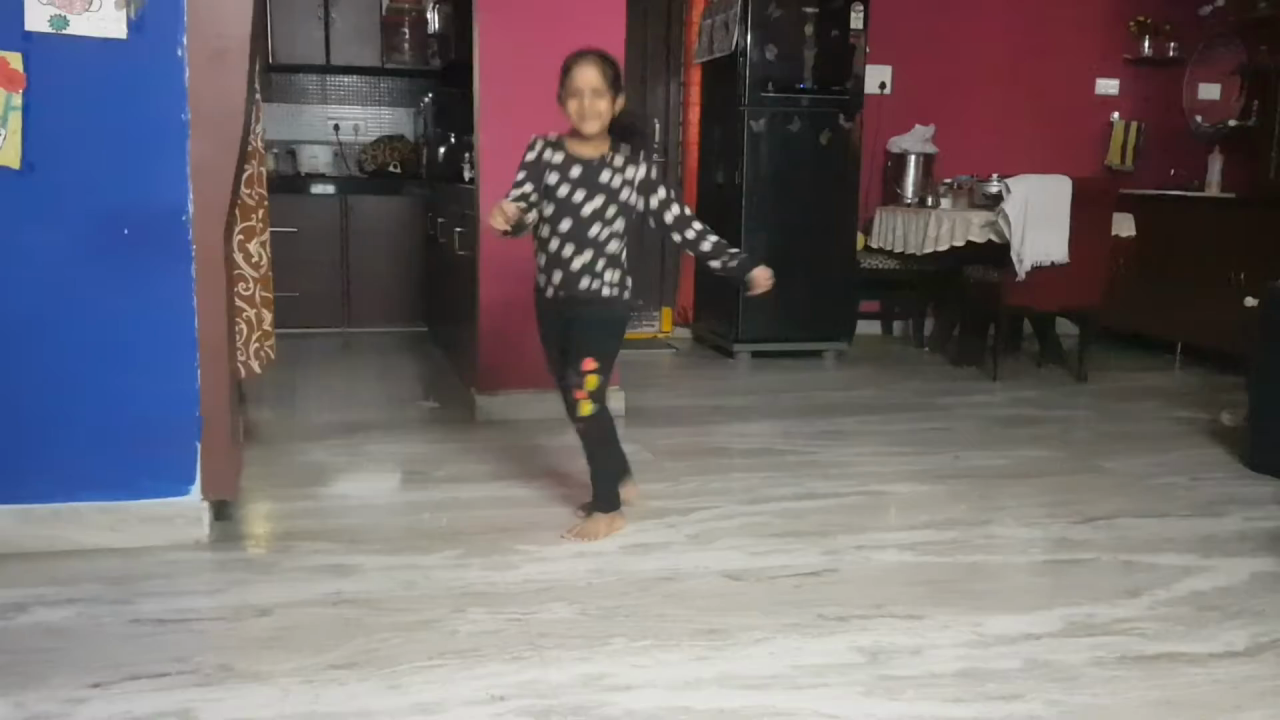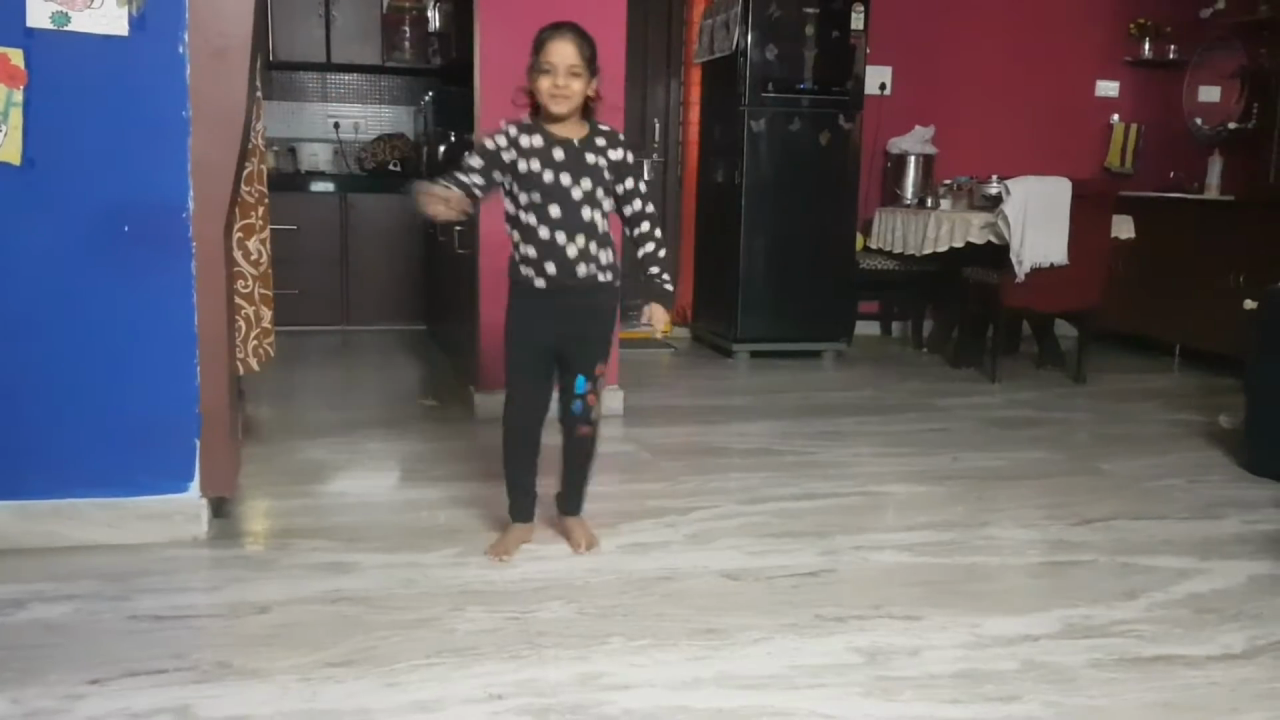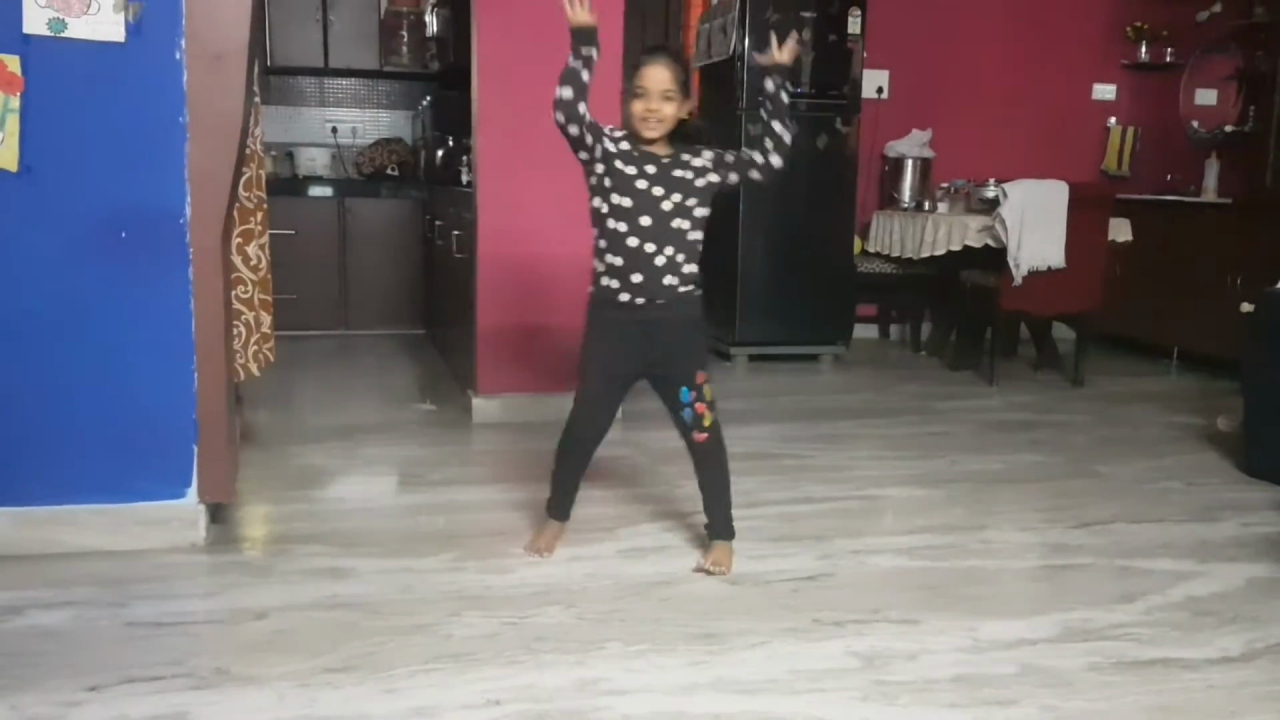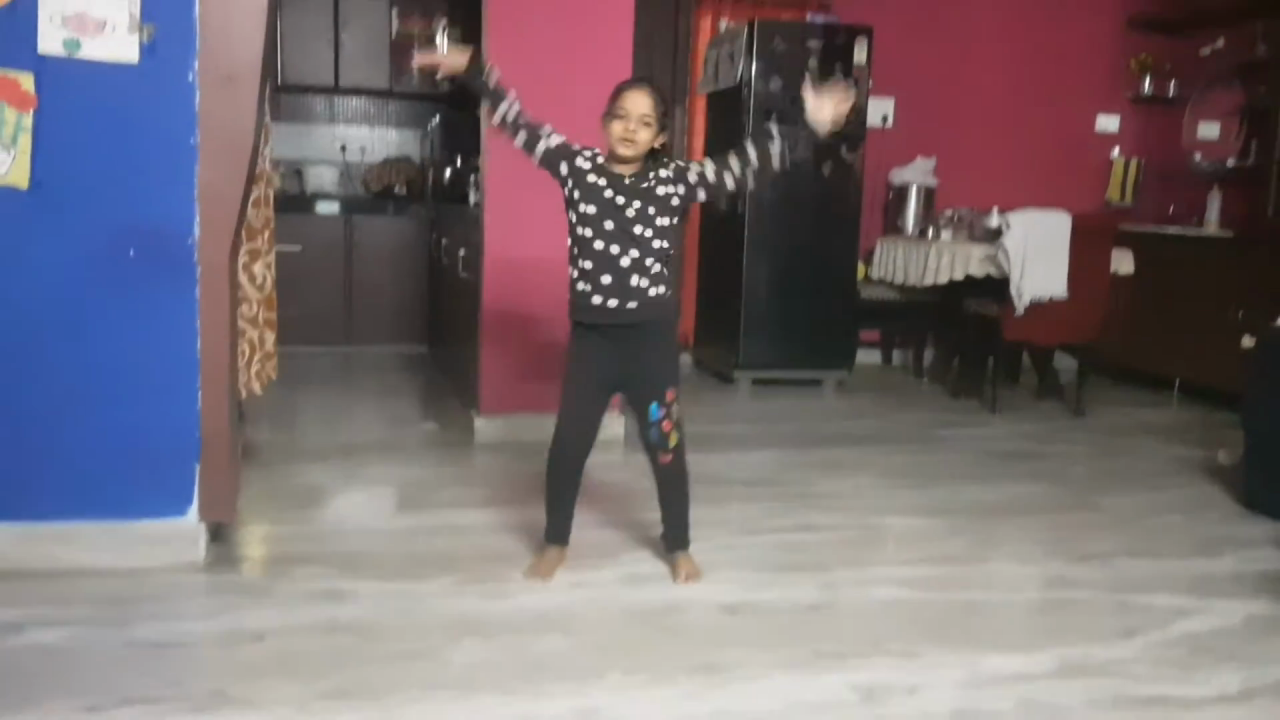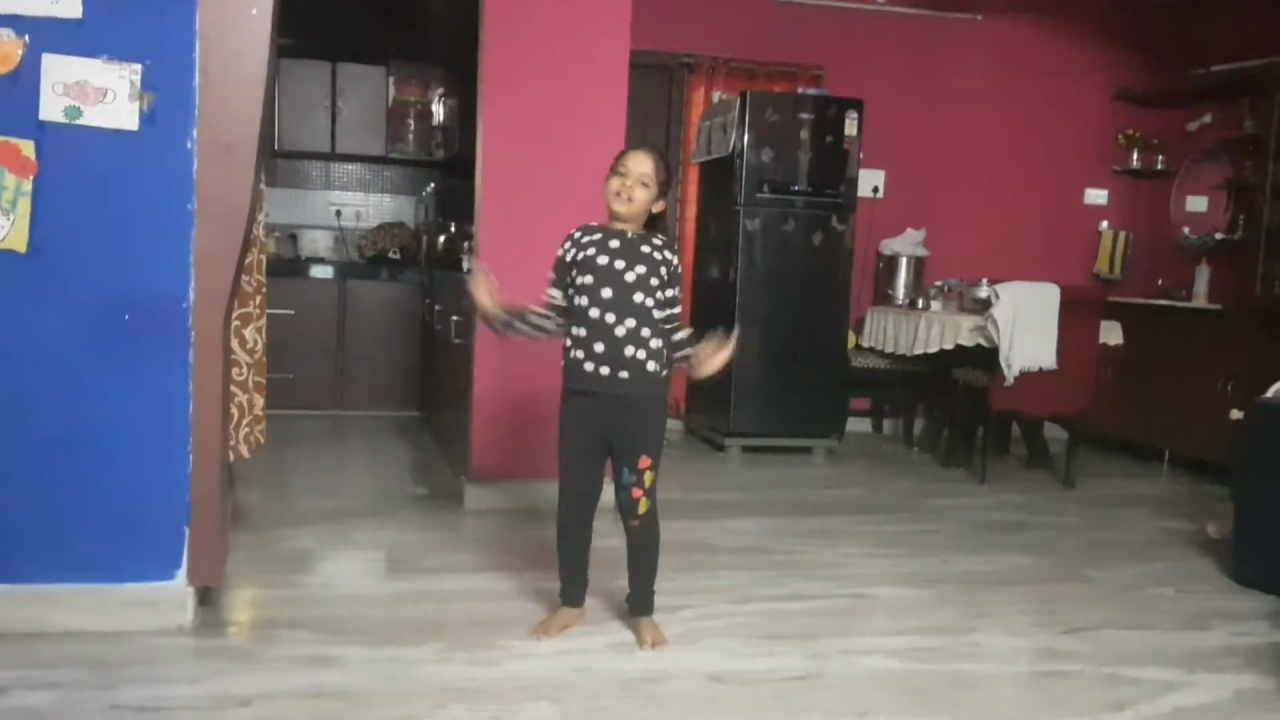
dt=1s
person 1, frame 1
left shoulder: (634, 166)
right shoulder: (542, 154)
left elbow: (681, 224)
right elbow: (518, 209)
left wrist: (744, 268)
right wrist: (504, 219)
left hip: (599, 303)
right hip: (552, 301)
left knee: (586, 402)
right knee: (579, 402)
left ankle: (607, 507)
right ankle: (620, 478)
person 1, frame 2
left shoulder: (612, 147)
right shoulder: (509, 139)
left elbow: (641, 219)
right elbow: (461, 186)
left wrist: (657, 291)
right wrist: (443, 200)
left hip: (592, 302)
right hip: (532, 300)
left knee: (582, 416)
right knee: (523, 415)
left ankle: (569, 511)
right ankle: (521, 519)
person 1, frame 3
left shoulder: (702, 167)
right shoulder: (604, 154)
left elbow: (770, 156)
right elbow: (568, 109)
left wrist: (775, 78)
left hip: (679, 321)
right hip: (613, 318)
left knee: (701, 427)
right knee: (585, 423)
left ankle: (721, 534)
right ankle: (556, 516)
person 1, frame 4
left shoulder: (676, 179)
right shoulder: (579, 163)
left elbow: (747, 164)
right elbow: (518, 124)
left wrist: (806, 120)
right wrist: (472, 67)
left hip: (653, 335)
right hip: (592, 335)
left knee: (666, 444)
right knee: (570, 441)
left ankle: (678, 545)
right ankle: (555, 542)
person 1, frame 5
left shoulder: (663, 256)
right shoulder: (579, 242)
left elbow: (674, 329)
right elbow: (550, 317)
left wrist: (700, 356)
right wrist: (493, 312)
left hip: (641, 400)
right hip: (584, 396)
left knee: (638, 508)
right knee: (575, 503)
left ankle: (642, 611)
right ankle: (571, 602)
